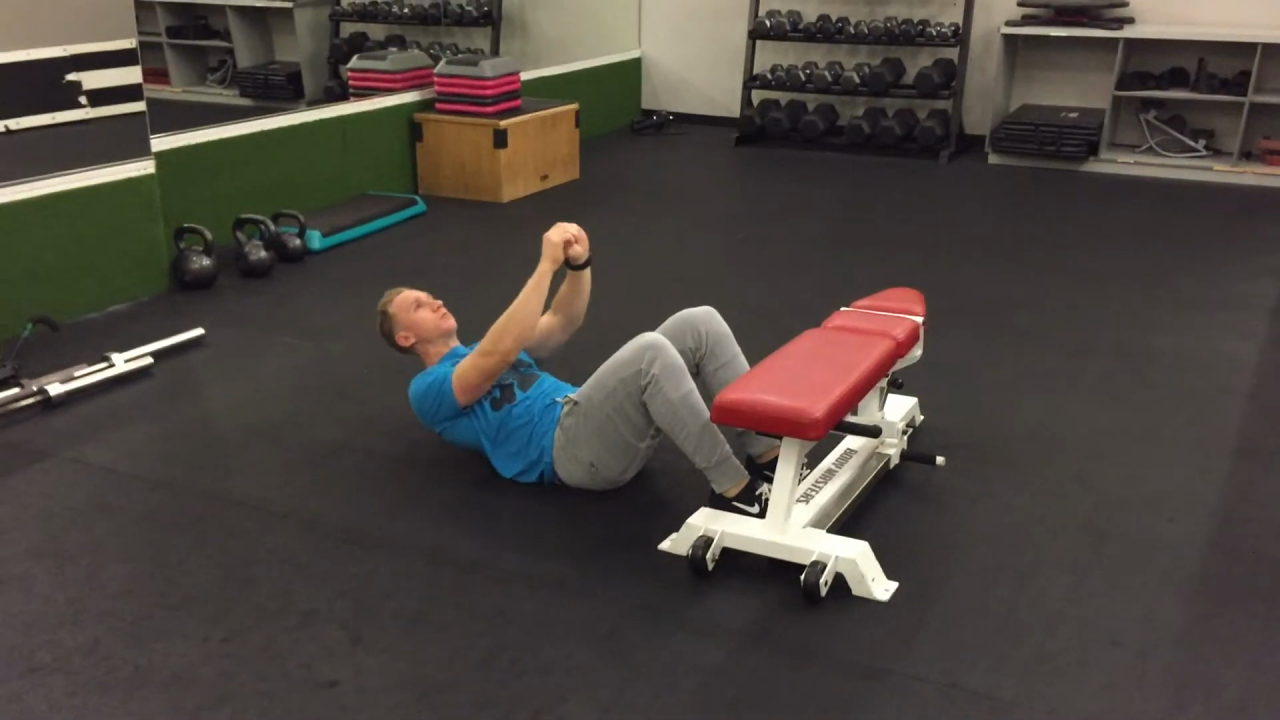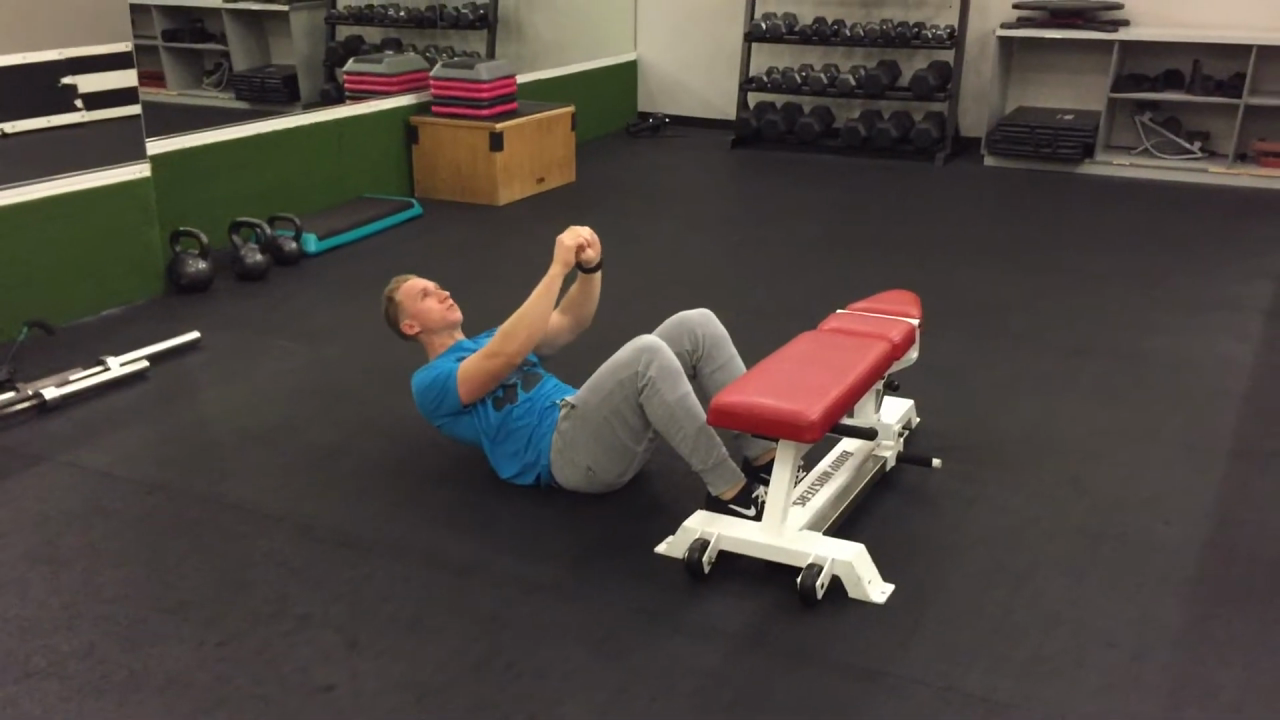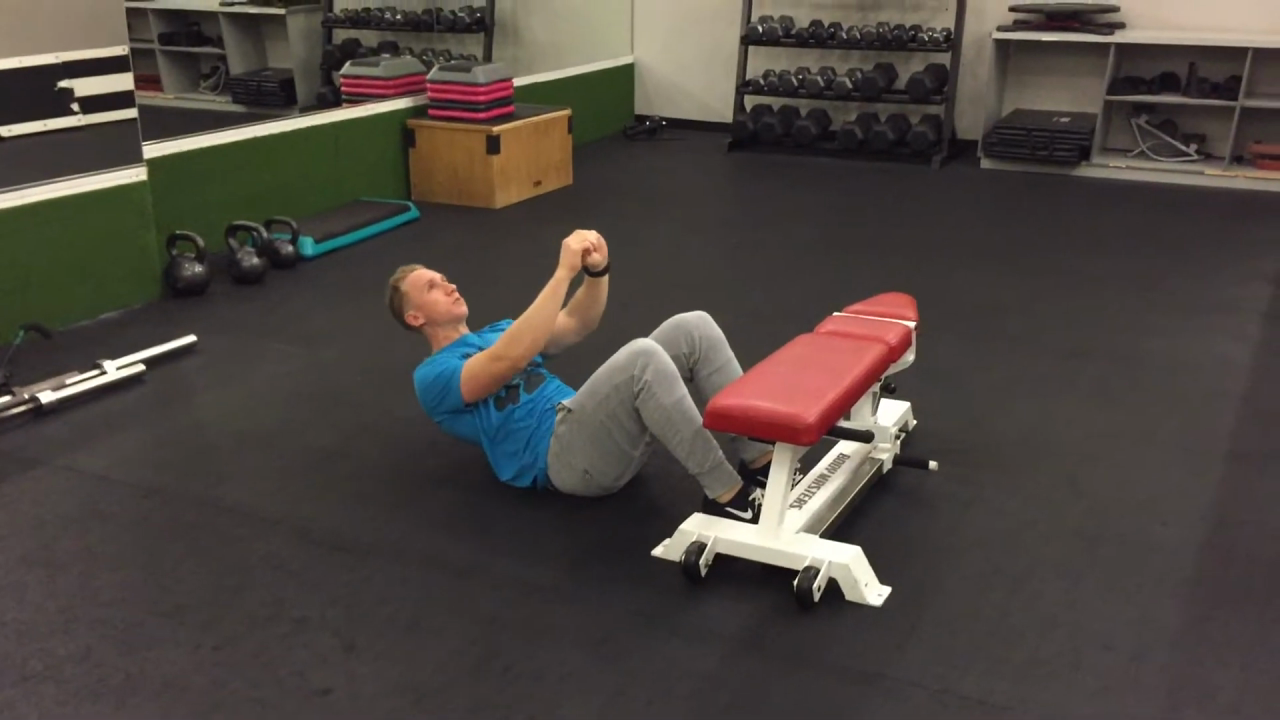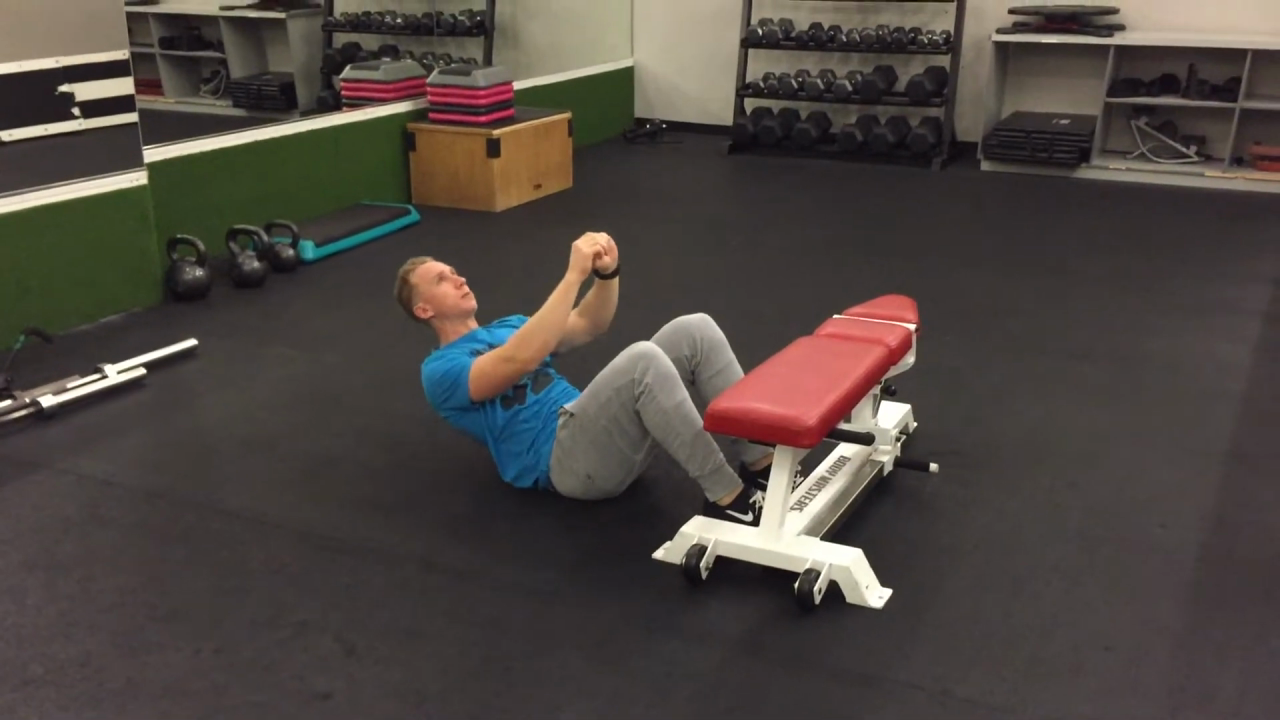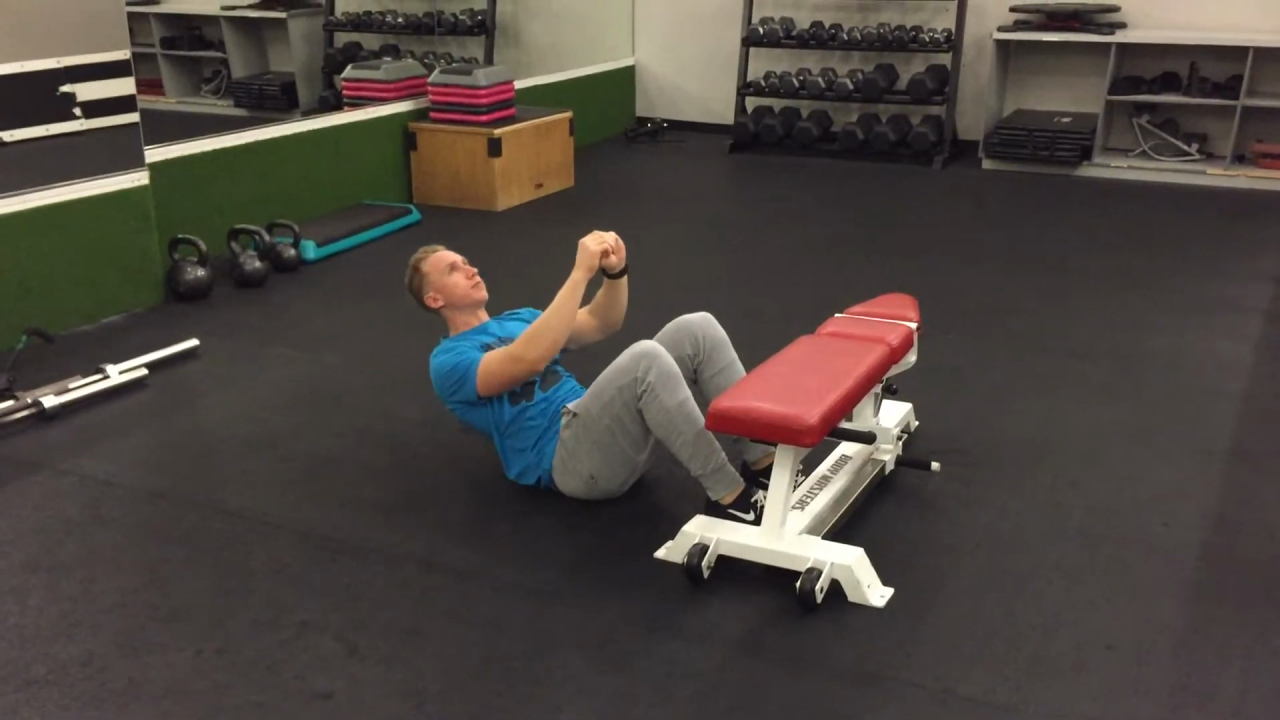
dt=0.2s
person 1, frame 1
left shoulder: (480, 353)
right shoulder: (429, 392)
left elbow: (562, 324)
right elbow: (499, 353)
left wrist: (578, 263)
right wrist: (546, 265)
left hip: (594, 422)
right hip: (571, 450)
left knee: (699, 323)
right knee: (652, 350)
left ankle: (765, 456)
right ankle: (734, 490)
person 1, frame 2
left shoulder: (487, 342)
right shoulder: (431, 384)
left elbow: (571, 323)
right elbow: (508, 355)
left wrist: (590, 266)
right wrist: (558, 267)
left hip: (594, 427)
right hip: (567, 453)
left knee: (696, 326)
right knee: (647, 354)
left ankle: (762, 458)
right ankle: (730, 492)
person 1, frame 3
left shoulder: (494, 333)
right shoulder: (434, 377)
left elbow: (578, 325)
right elbow: (512, 358)
left wrist: (596, 270)
right wrist: (564, 272)
left hip: (594, 429)
right hip: (563, 456)
left knee: (693, 328)
right knee: (643, 357)
left ankle: (759, 461)
right ankle: (727, 495)
person 1, frame 4
left shoulder: (505, 327)
right shoulder: (441, 371)
left elbow: (590, 325)
right elbow: (521, 360)
left wrist: (606, 271)
right wrist: (574, 274)
left hip: (598, 429)
right hip: (566, 459)
left knee: (694, 330)
right knee: (643, 359)
left ankle: (761, 464)
right ankle: (728, 498)
person 1, frame 5
left shoulder: (516, 320)
right shoulder: (449, 362)
left elbow: (602, 323)
right elbow: (530, 359)
left wrist: (614, 270)
right wrist: (580, 272)
left hip: (600, 428)
right hip: (568, 458)
left knee: (697, 329)
right knee: (646, 357)
left ankle: (762, 464)
right ankle: (729, 497)
